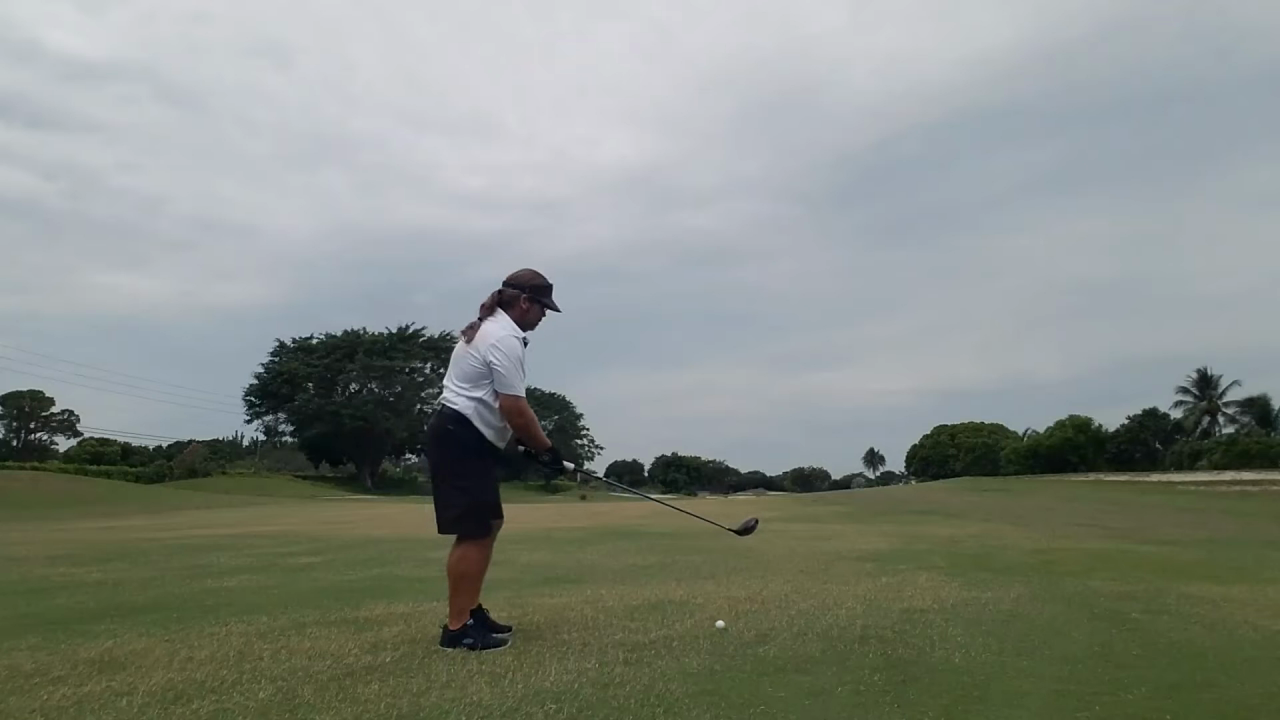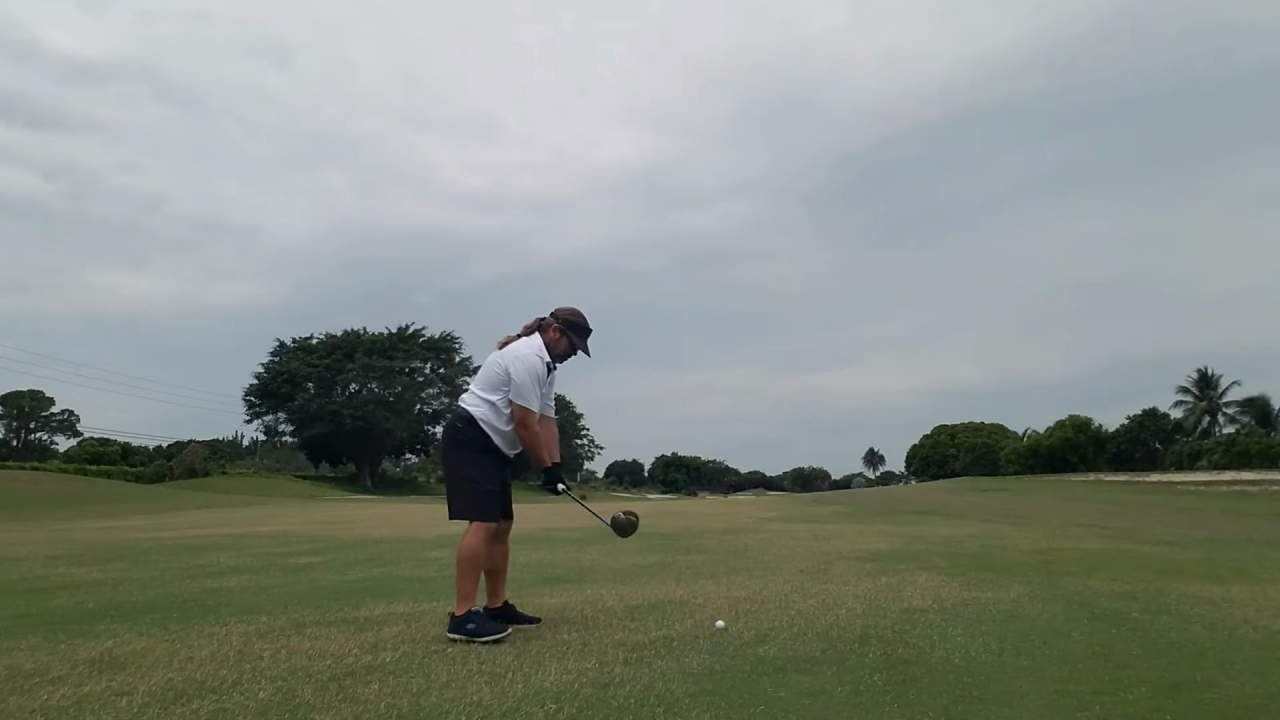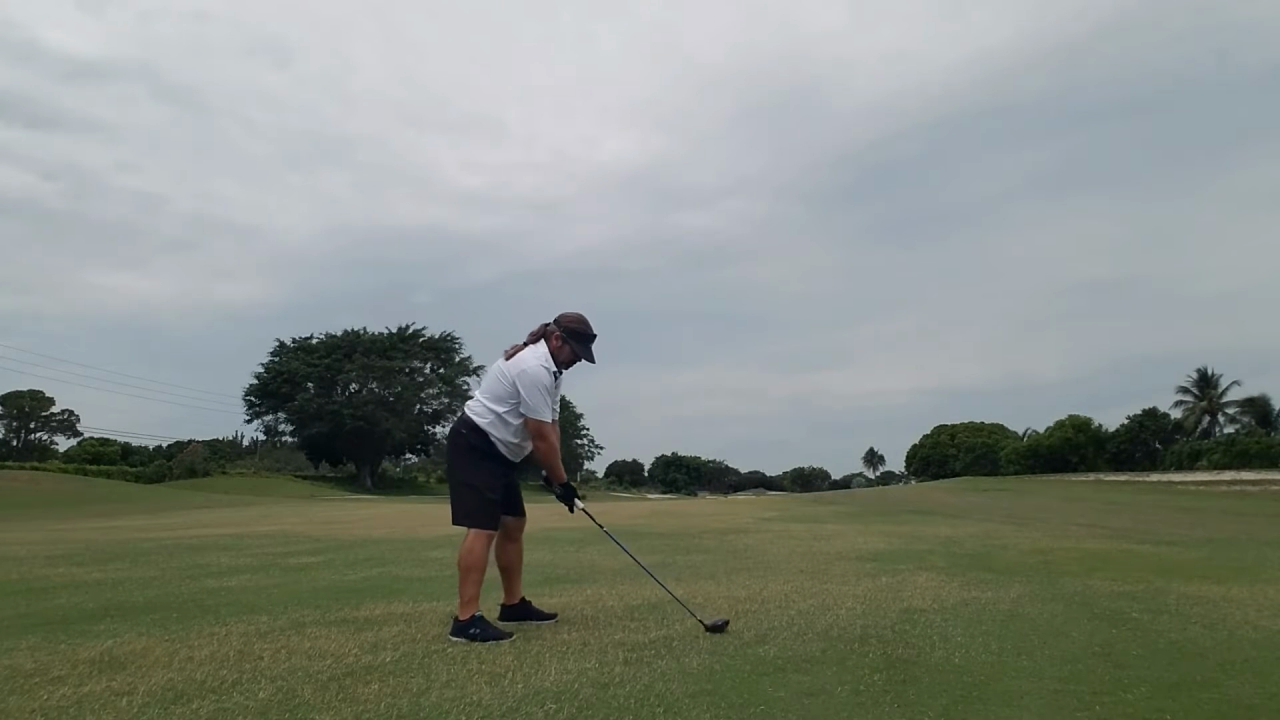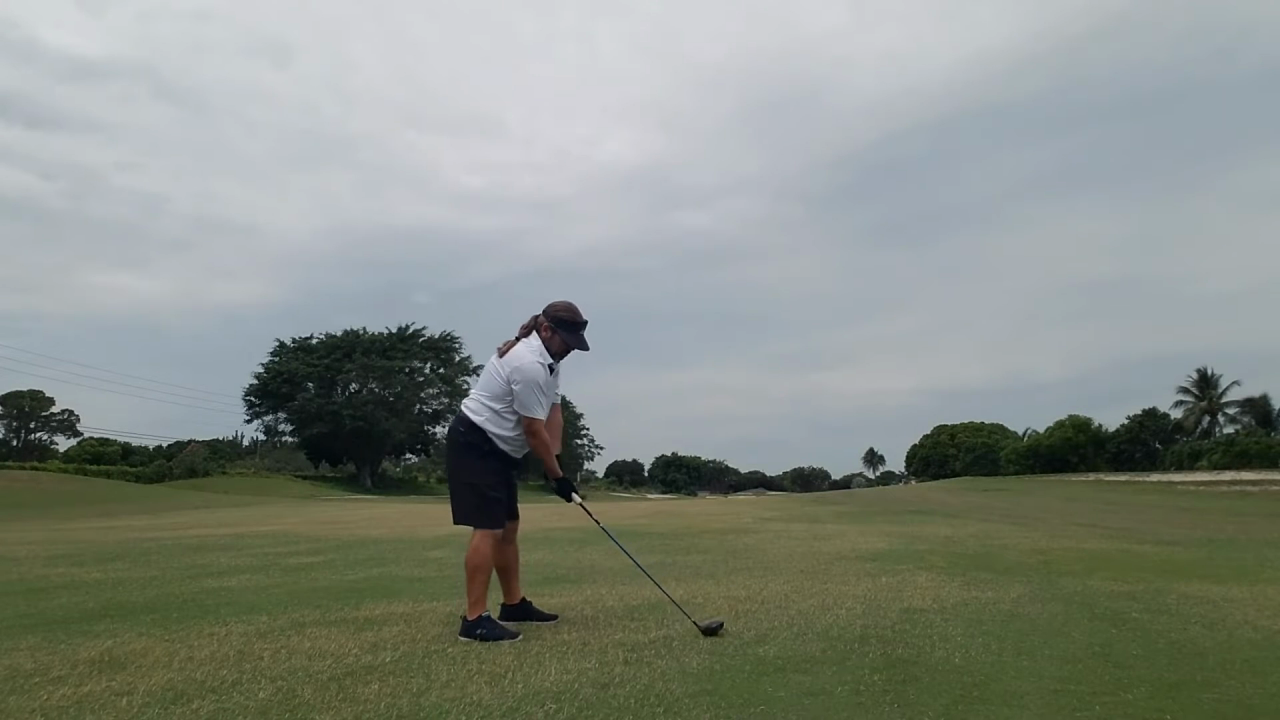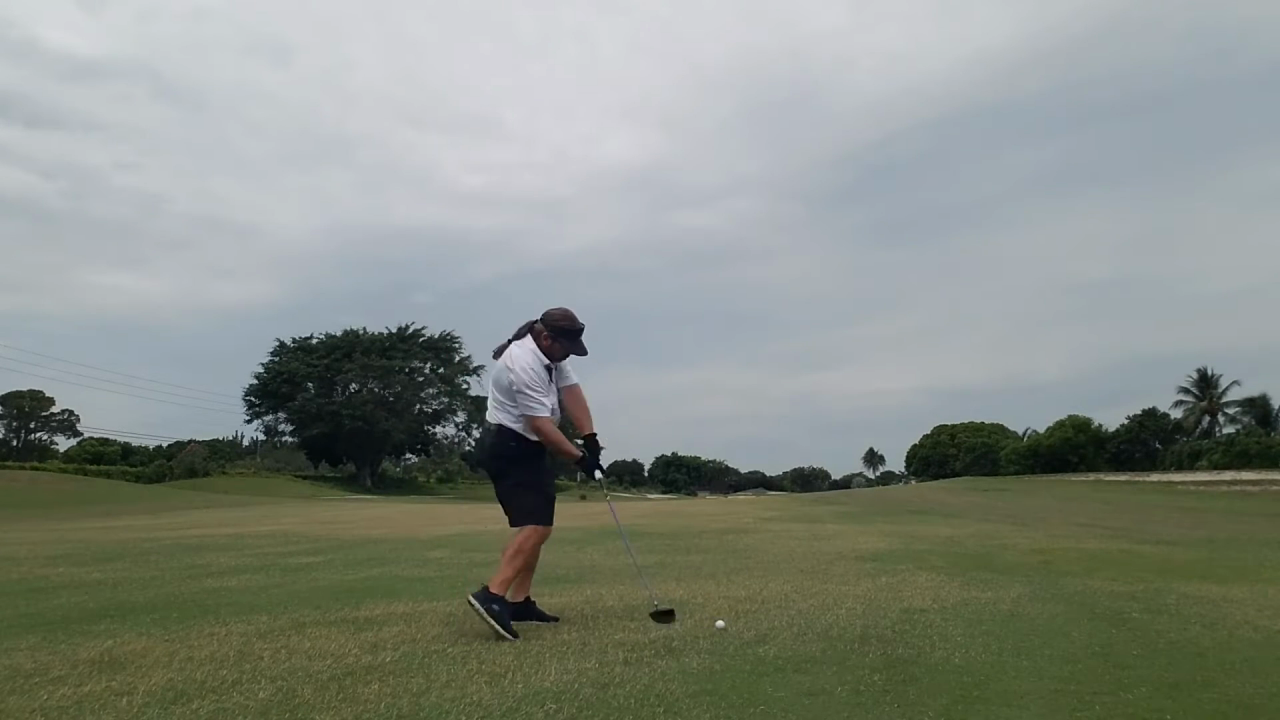
dt=1s
person 1, frame 1
left shoulder: (492, 329)
right shoulder: (505, 339)
right elbow: (515, 410)
left wrist: (530, 443)
right wrist: (546, 449)
left hip: (462, 438)
right hip: (464, 441)
left knee: (488, 526)
right knee: (472, 533)
left ankle: (470, 611)
right ankle: (457, 628)
person 1, frame 2
left shoulder: (543, 363)
right shoulder: (527, 357)
left elbow: (546, 421)
right elbow: (525, 425)
left wrist: (555, 466)
right wrist: (545, 469)
left hip: (491, 447)
right hip: (469, 440)
left knee: (501, 525)
right knee: (482, 523)
left ankle: (496, 606)
right ankle: (464, 615)
person 1, frame 3
left shoulder: (551, 369)
right shoulder: (534, 368)
left elbow: (551, 426)
right elbow: (541, 437)
left wrist: (552, 474)
right wrist: (561, 482)
left hip: (497, 451)
right hip: (474, 446)
left knee: (513, 525)
right knee: (482, 530)
left ankle: (513, 604)
right ankle: (467, 619)
person 1, frame 4
left shoulder: (545, 359)
right shoulder: (529, 364)
left elbow: (554, 414)
right elbow: (534, 431)
left wrist: (556, 460)
right wrist: (557, 475)
left hip: (495, 450)
right hip: (474, 446)
left knee: (507, 528)
right knee: (488, 529)
left ankle: (514, 604)
right ankle: (475, 619)
person 1, frame 5
left shoulder: (552, 358)
right shoulder: (523, 365)
left elbow: (573, 396)
right elbow: (542, 427)
left wrist: (590, 439)
right wrist: (577, 456)
left hip: (517, 449)
right hip: (513, 449)
left knee: (535, 523)
right knee: (536, 524)
left ankle: (519, 600)
right ankle: (493, 595)
